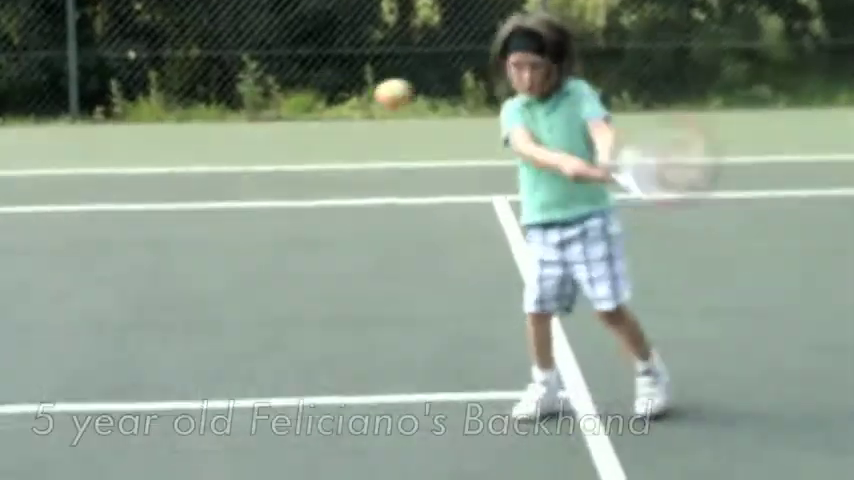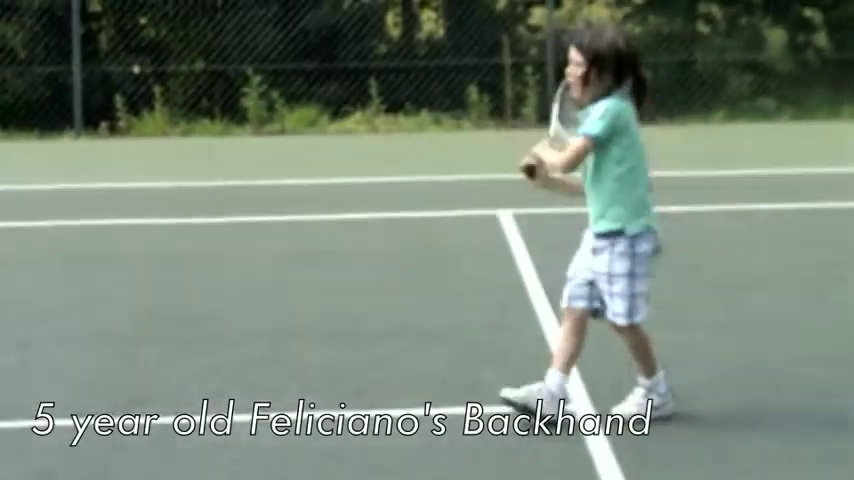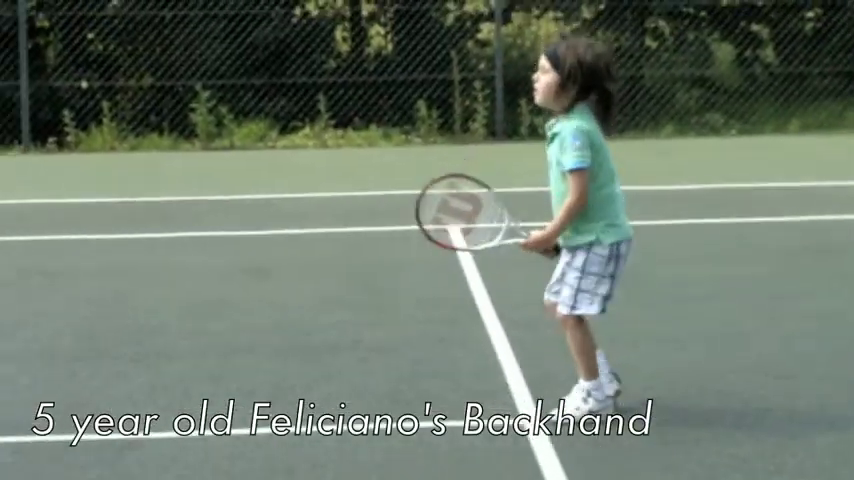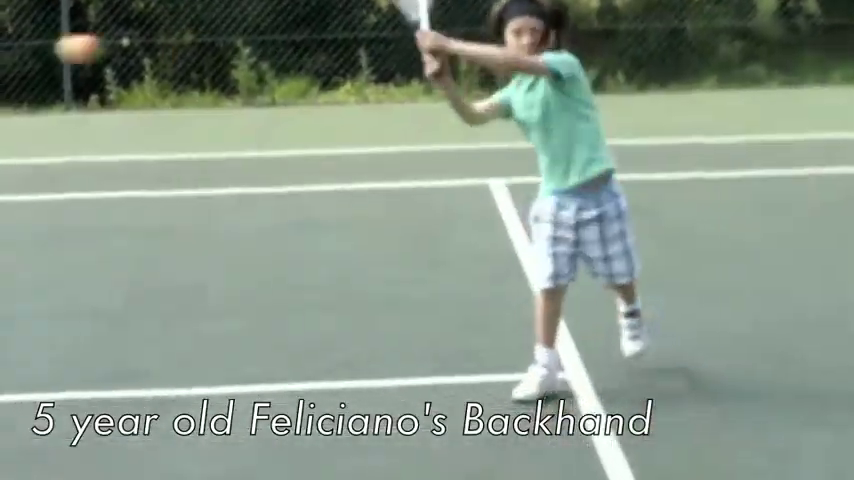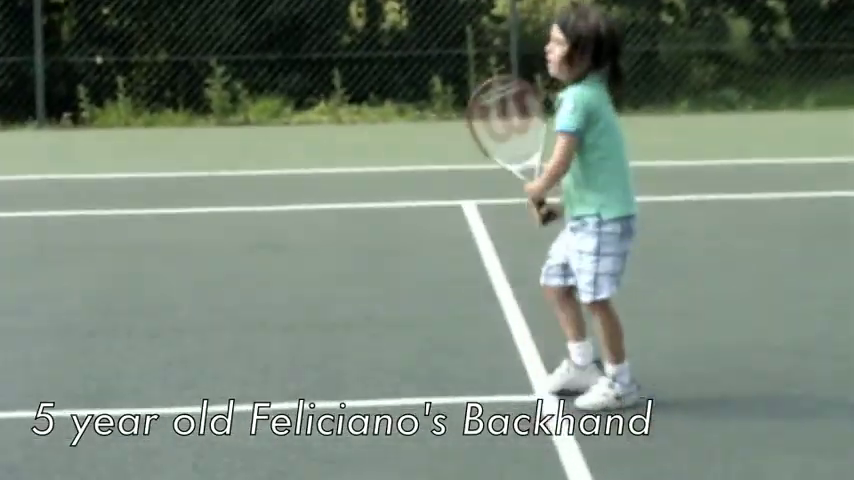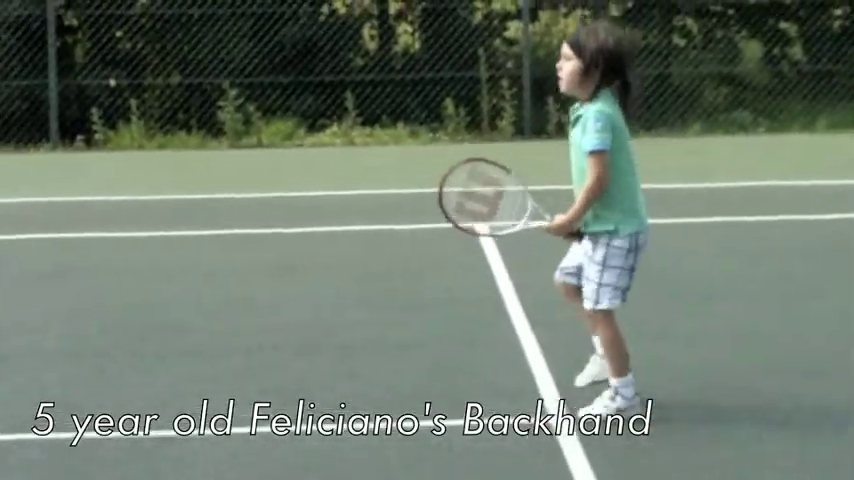
dt=0.7s
person 1, frame 1
left shoulder: (580, 95)
right shoulder: (515, 110)
left elbow: (602, 133)
right elbow: (526, 149)
left wrist: (604, 162)
right wrist: (564, 163)
left hip: (590, 223)
right hip: (542, 229)
left knee: (610, 308)
right knee: (538, 312)
left ankle: (649, 373)
right ankle: (545, 387)
person 1, frame 2
left shoulder: (612, 110)
right shoulder: (595, 115)
left elbow: (566, 161)
left wrist: (543, 154)
right wrist: (544, 176)
left hip: (627, 237)
right hip: (600, 236)
left knee: (623, 320)
right knee: (575, 312)
left ankle: (654, 392)
right ankle: (552, 393)
person 1, frame 3
left shoulder: (574, 130)
right shoulder: (567, 124)
left elbow: (578, 196)
left wrist: (549, 234)
right wrist: (556, 231)
left hip: (598, 238)
right hip: (583, 237)
left knee: (569, 314)
right knee: (558, 303)
left ankle: (595, 395)
right ankle: (602, 378)
person 1, frame 4
left shoulder: (564, 64)
right shoulder: (515, 92)
left elbow: (516, 62)
right elbow: (471, 115)
left wrist: (450, 44)
right wrist: (440, 78)
left hip: (597, 193)
right hip: (556, 201)
left knee: (619, 277)
right knee: (549, 286)
left ankle: (630, 311)
right ankle: (546, 367)
person 1, frame 5
left shoulder: (577, 98)
right shoulder: (589, 93)
left elbow: (561, 161)
left wrist: (537, 186)
right wrist: (550, 194)
left hip: (603, 216)
right hip: (586, 213)
left knee: (593, 297)
right knee: (554, 284)
left ankle: (620, 381)
right ankle: (580, 361)
person 1, frame 6
left shoulder: (598, 115)
right shoulder: (591, 110)
left elbow: (597, 179)
left wrist: (571, 218)
right wrist: (577, 217)
left hip: (617, 229)
right hip: (602, 225)
left knee: (598, 308)
right knee: (568, 281)
left ankle: (623, 393)
right ankle: (606, 355)
